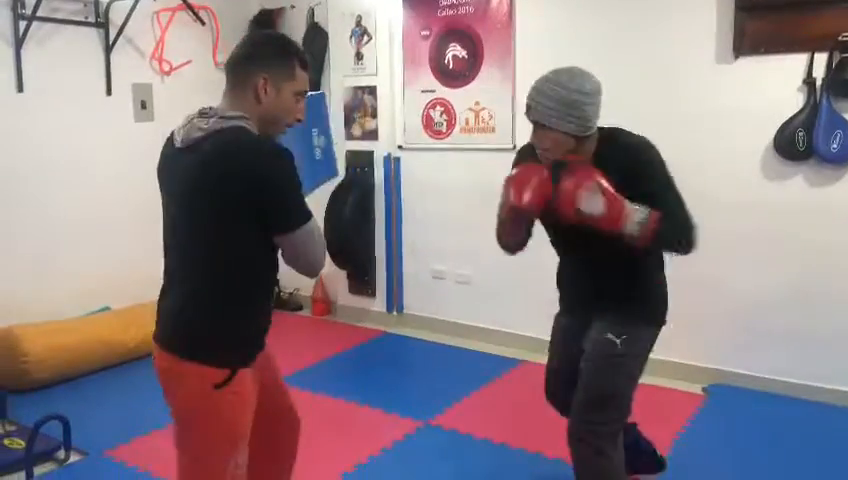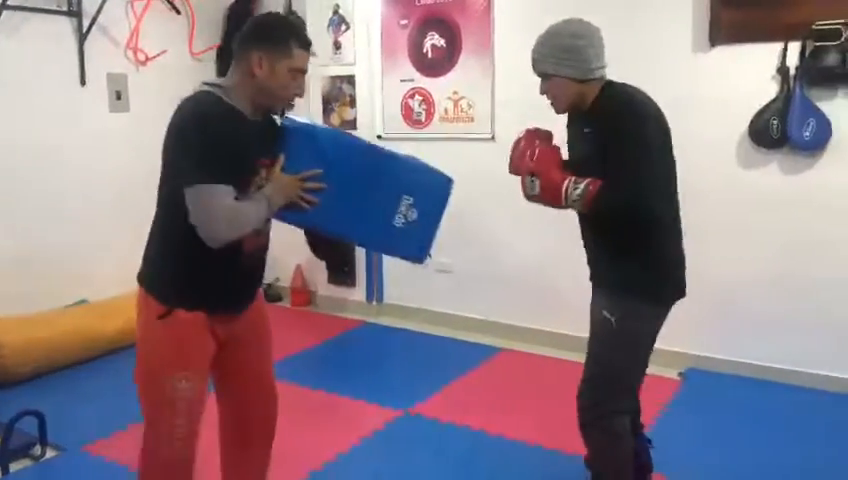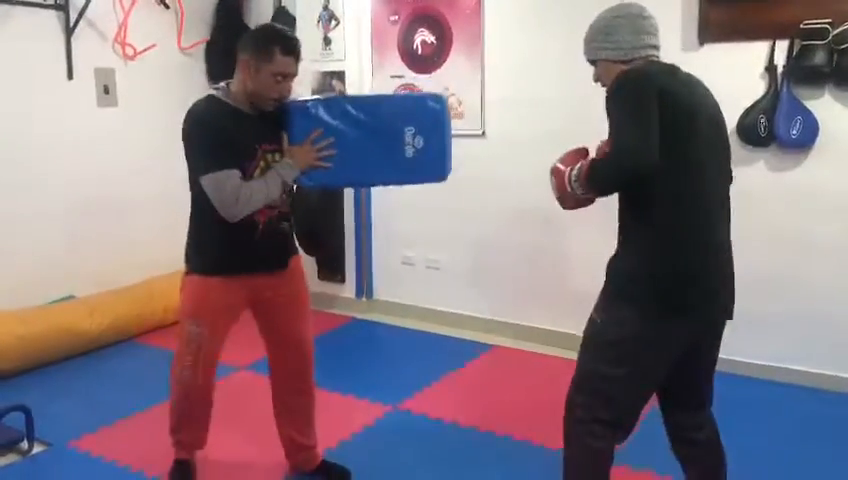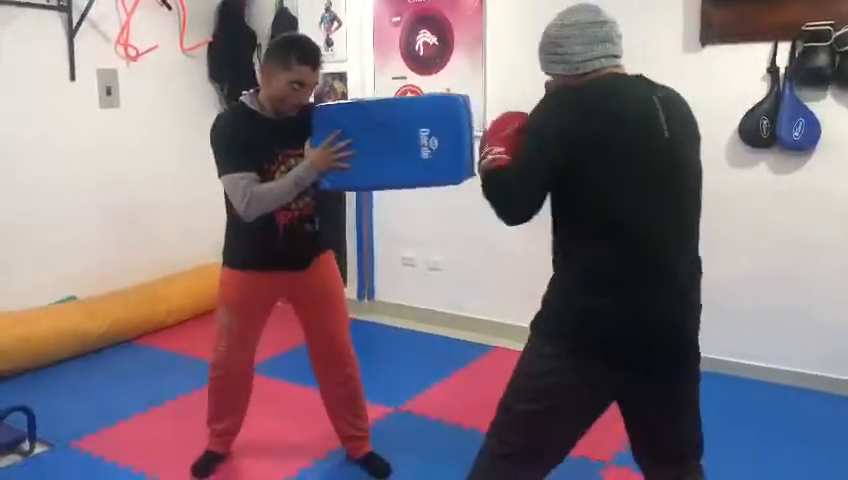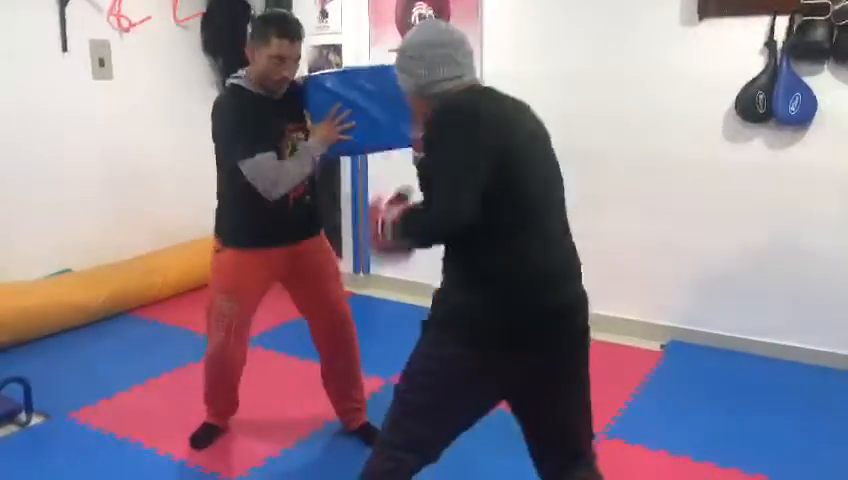
dt=1s
person 1, frame 1
left shoulder: (633, 155)
right shoulder: (532, 159)
left elbow: (681, 235)
right elbow: (511, 243)
left wrist: (612, 211)
right wrist: (515, 210)
left hip: (631, 306)
right hip: (578, 301)
left knee: (590, 426)
right knee: (563, 391)
person 1, frame 2
left shoulder: (631, 114)
right shoulder: (583, 115)
left elbow: (641, 203)
left wrist: (564, 188)
right wrist: (548, 170)
left hip: (641, 278)
right hip: (617, 272)
left knee: (601, 400)
right knee: (617, 380)
person 1, frame 3
left shoulder: (636, 85)
right shoulder: (694, 90)
left elbow: (632, 163)
left wrist: (581, 176)
left hip: (652, 282)
right hip: (707, 282)
left knee: (593, 411)
right knee: (690, 410)
person 1, frame 4
left shoulder: (567, 107)
right shoulder: (674, 108)
left elbow: (514, 202)
left wrist: (494, 154)
left hip: (585, 323)
right hip: (669, 323)
person 1, frame 5
left shoulder: (457, 117)
right shoulder: (518, 114)
left elbow: (447, 217)
left wrist: (390, 222)
left hip: (476, 321)
right hip: (556, 315)
person 2, frame 1
left shoulder: (182, 144)
right shoulder: (262, 159)
right elbow: (310, 259)
right wrist: (290, 202)
left hip: (232, 345)
right hip: (206, 357)
left knee: (279, 435)
person 2, frame 2
left shoulder: (265, 125)
right shoulder: (201, 119)
right elbow: (216, 225)
left wrist: (292, 191)
right wrist: (275, 194)
left hip: (240, 300)
right hip: (179, 304)
left knee: (256, 414)
right knee: (171, 438)
person 2, frame 3
left shoulder: (280, 113)
right shoulder: (206, 119)
left elbow: (316, 170)
right elbow: (233, 202)
right wrist: (292, 165)
left hip: (279, 263)
right hip: (215, 269)
left knee: (296, 362)
right knee: (193, 374)
person 2, frame 4
left shoulder: (314, 119)
right shoulder: (231, 126)
left elbow: (346, 170)
right elbow: (248, 203)
right wrist: (309, 168)
left hip: (311, 258)
right hip: (250, 264)
left knee: (338, 354)
right knee: (230, 360)
left ankle: (358, 444)
right ankle: (219, 442)
person 2, frame 5
left shoulder: (298, 94)
right shoulder: (231, 107)
left elbow: (305, 155)
right elbow: (273, 182)
right wrist: (318, 143)
left hip: (304, 237)
right hip: (245, 245)
left knee: (337, 328)
right knee: (226, 342)
left ankle: (354, 415)
right ankle: (218, 416)
